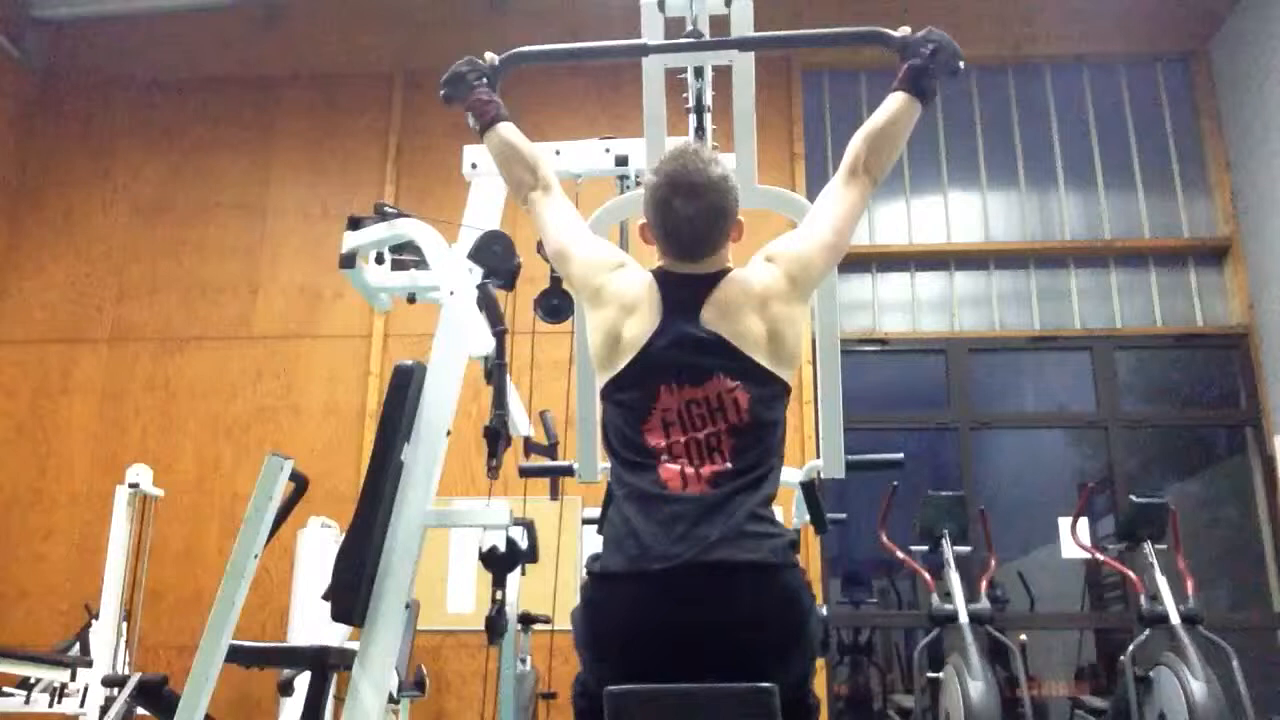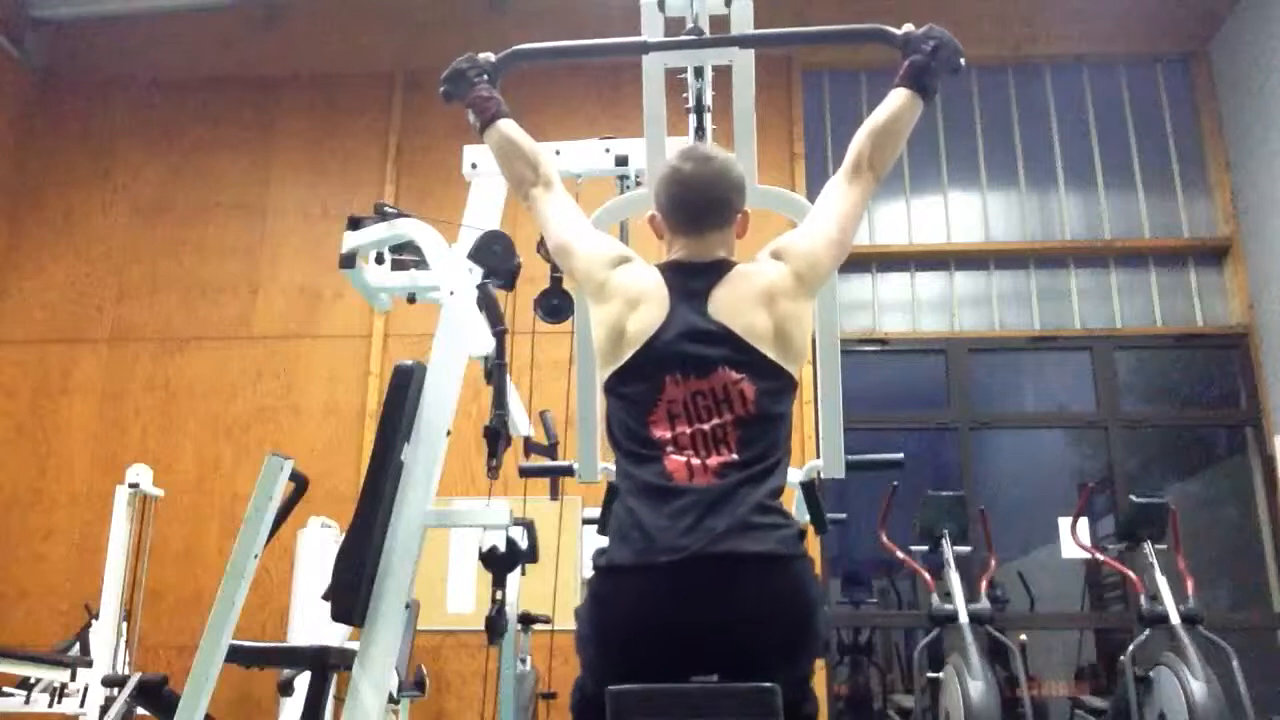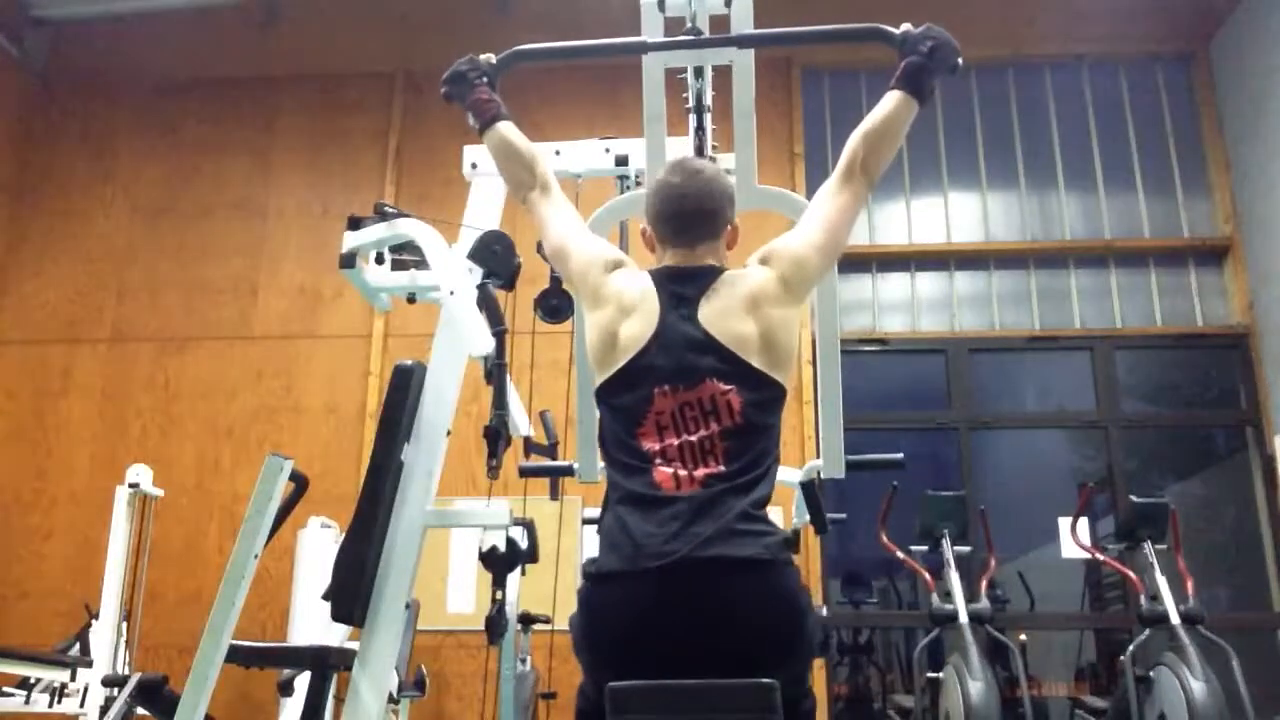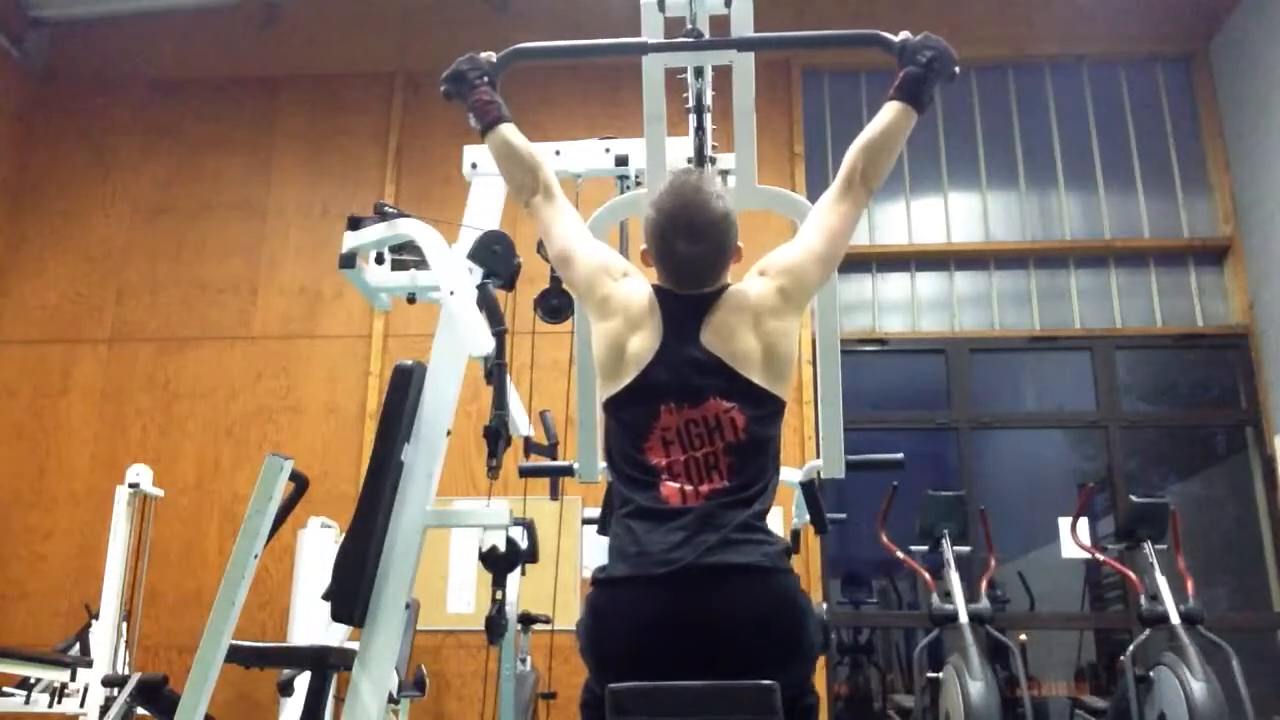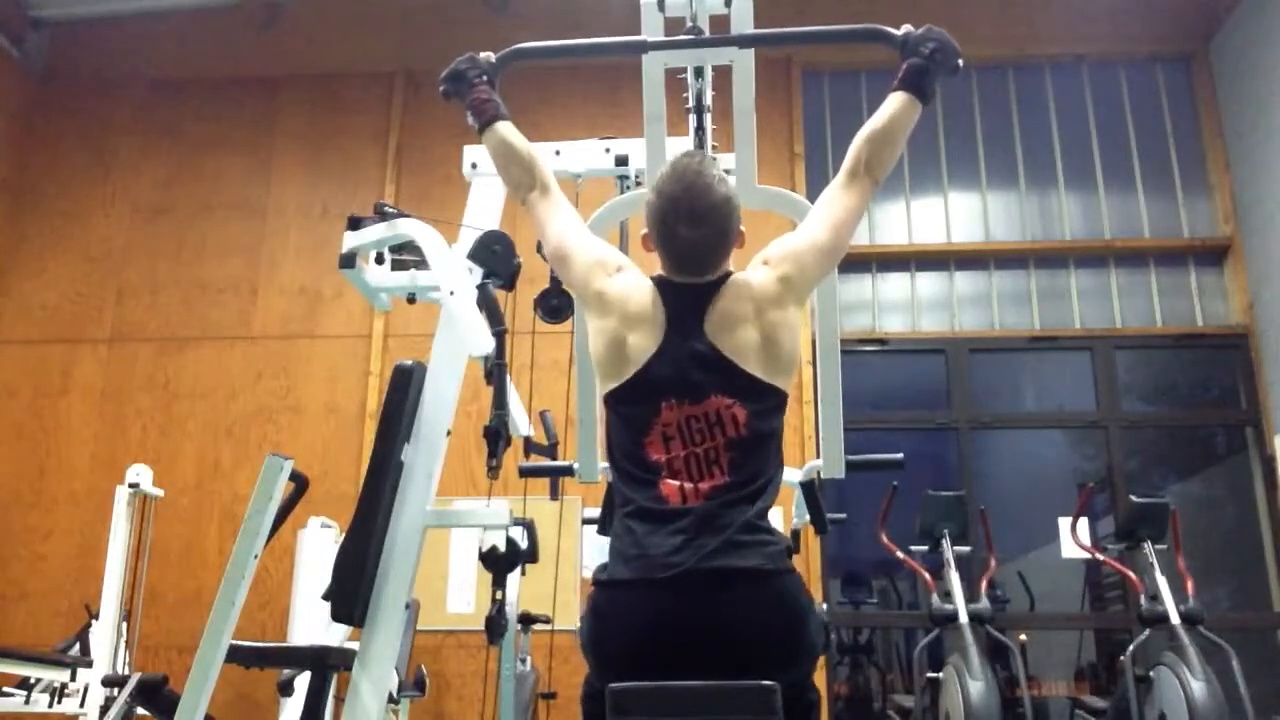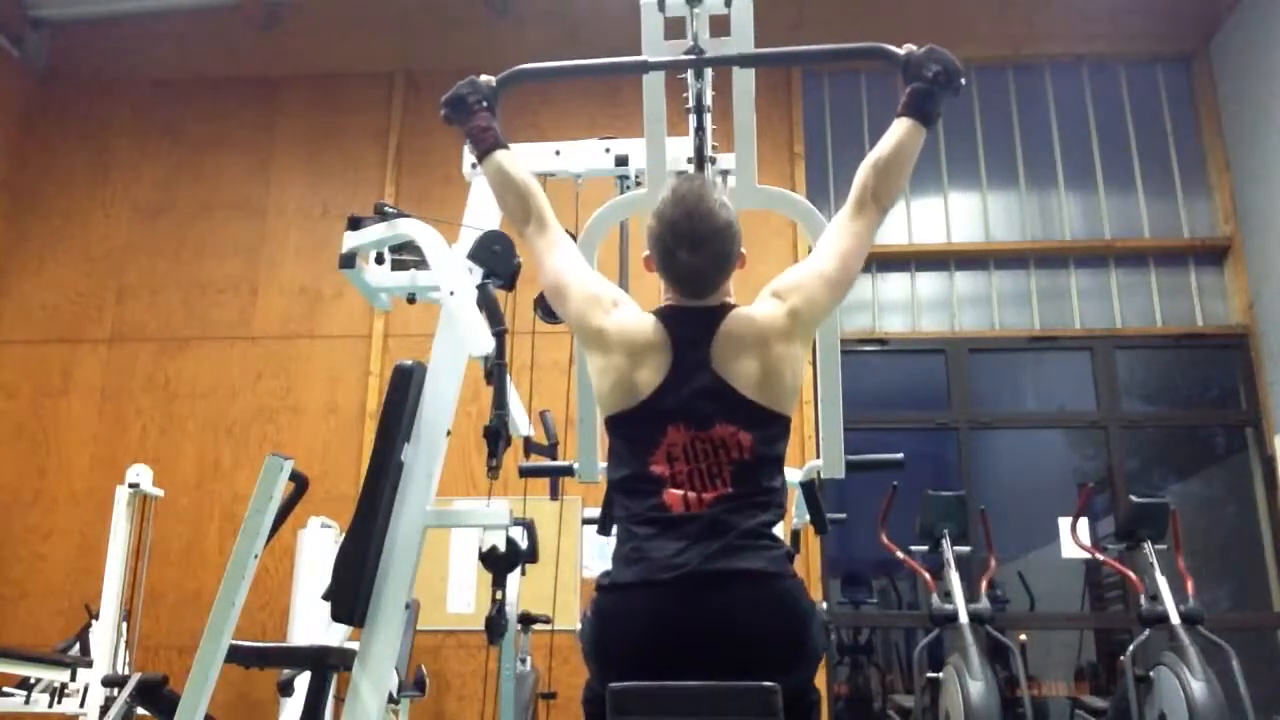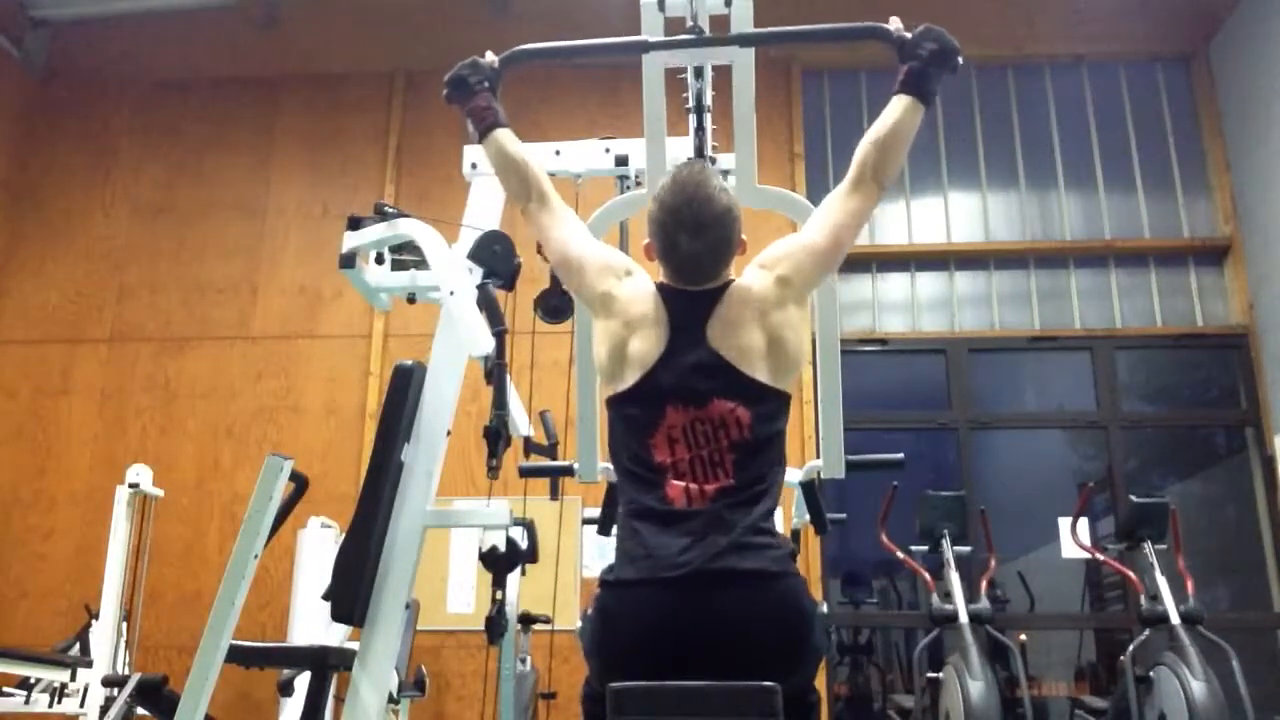
dt=0.5s
person 1, frame 1
left shoulder: (610, 293)
right shoulder: (775, 290)
left elbow: (538, 188)
right elbow: (857, 174)
left wrist: (484, 107)
right wrist: (914, 81)
left hip: (629, 596)
right hip: (758, 591)
person 1, frame 2
left shoulder: (618, 286)
right shoulder: (781, 284)
left elbow: (539, 183)
right elbow: (860, 170)
left wrist: (484, 103)
right wrist: (917, 77)
left hip: (637, 590)
right hip: (766, 584)
person 1, frame 3
left shoulder: (612, 294)
right shoulder: (769, 291)
left elbow: (537, 187)
right elbow: (854, 173)
left wrist: (485, 105)
right wrist: (913, 79)
left hip: (626, 596)
right hip: (754, 592)
person 1, frame 4
left shoulder: (618, 307)
right shoulder: (767, 305)
left elbow: (541, 193)
right elbow: (852, 185)
left wrist: (486, 106)
right wrist: (912, 87)
left hip: (632, 606)
right hip: (757, 602)
person 1, frame 5
left shoulder: (615, 301)
right shoulder: (772, 295)
left elbow: (538, 190)
right elbow: (857, 176)
left wrist: (484, 104)
right wrist: (916, 78)
left hip: (633, 608)
right hip: (759, 604)
person 1, frame 6
left shoulder: (614, 333)
right shoulder: (777, 327)
left elbow: (537, 222)
right elbow: (865, 204)
left wrist: (482, 129)
right wrist: (919, 101)
left hip: (635, 613)
right hip: (762, 610)
person 1, frame 7
left shoulder: (619, 303)
right shoulder: (774, 297)
left elbow: (538, 198)
right elbow: (865, 182)
left wrist: (483, 109)
right wrist: (915, 81)
left hip: (639, 607)
right hip: (761, 603)
